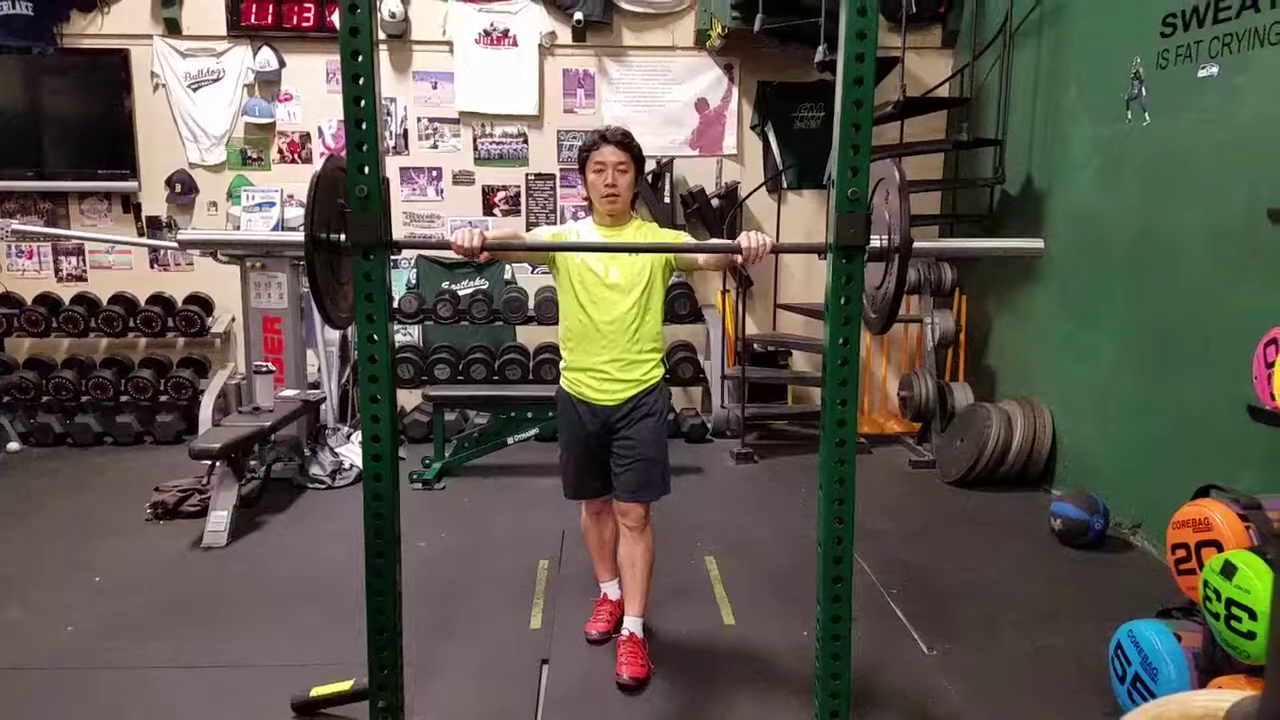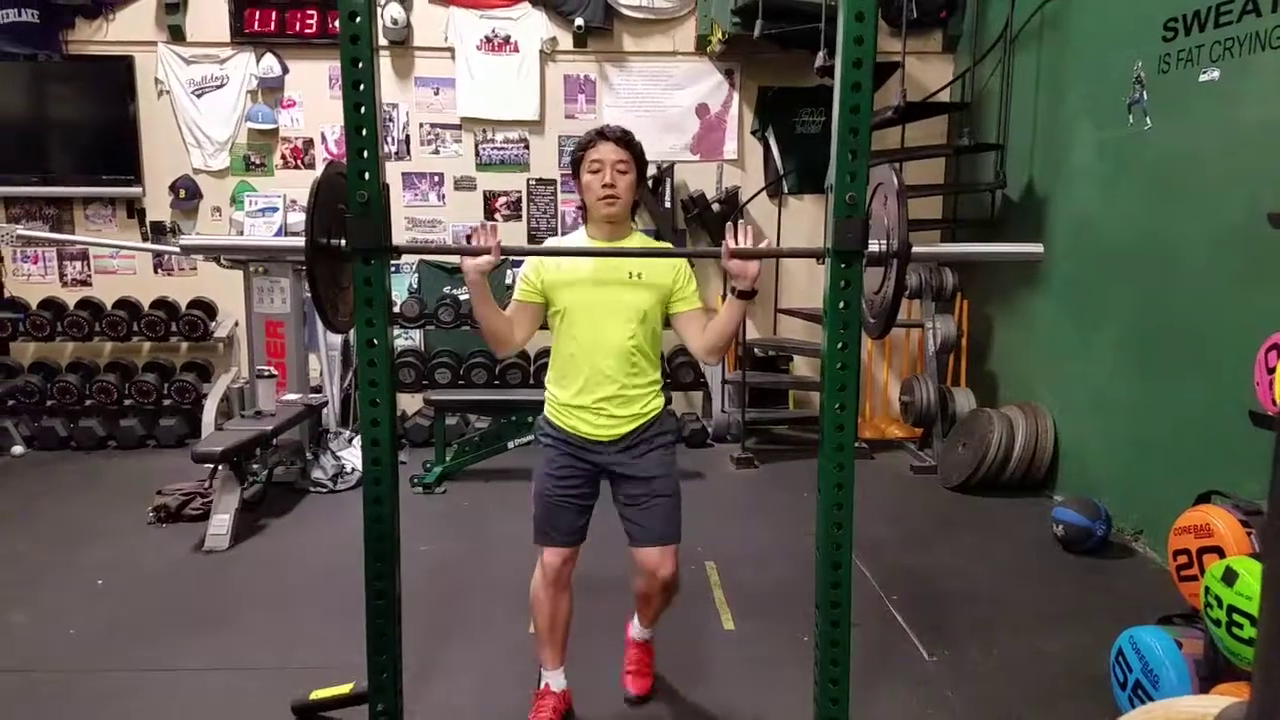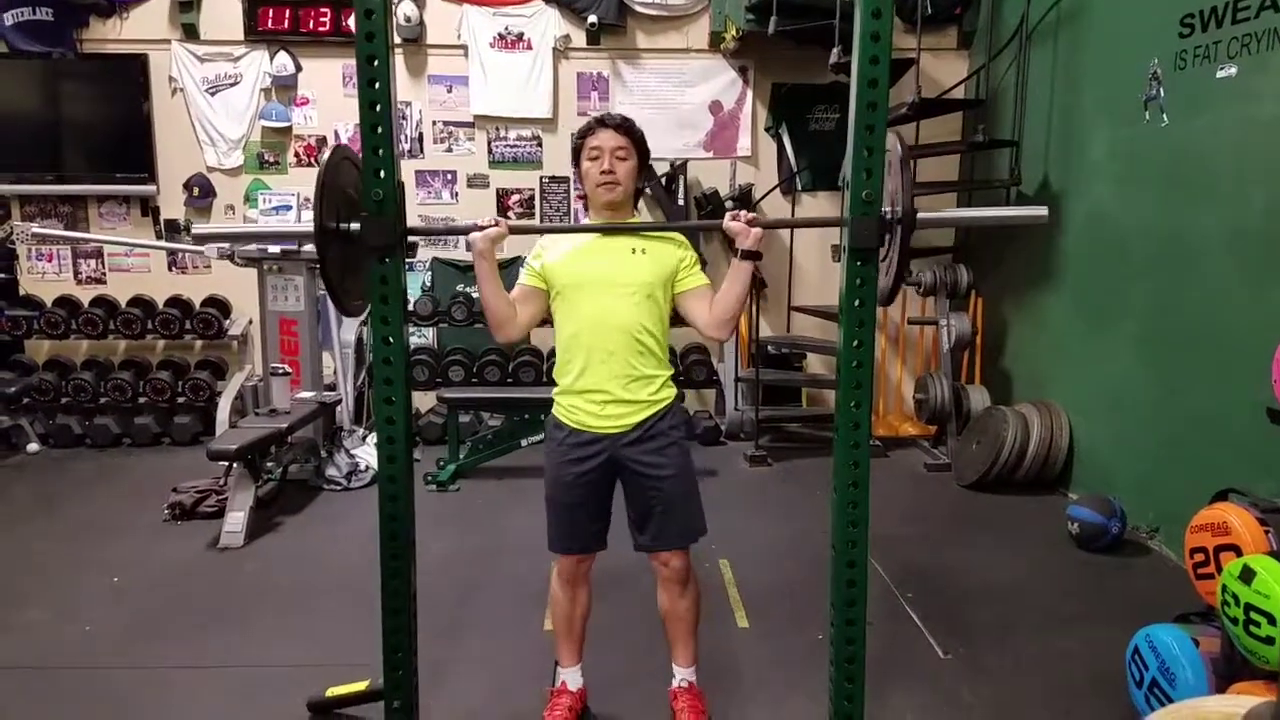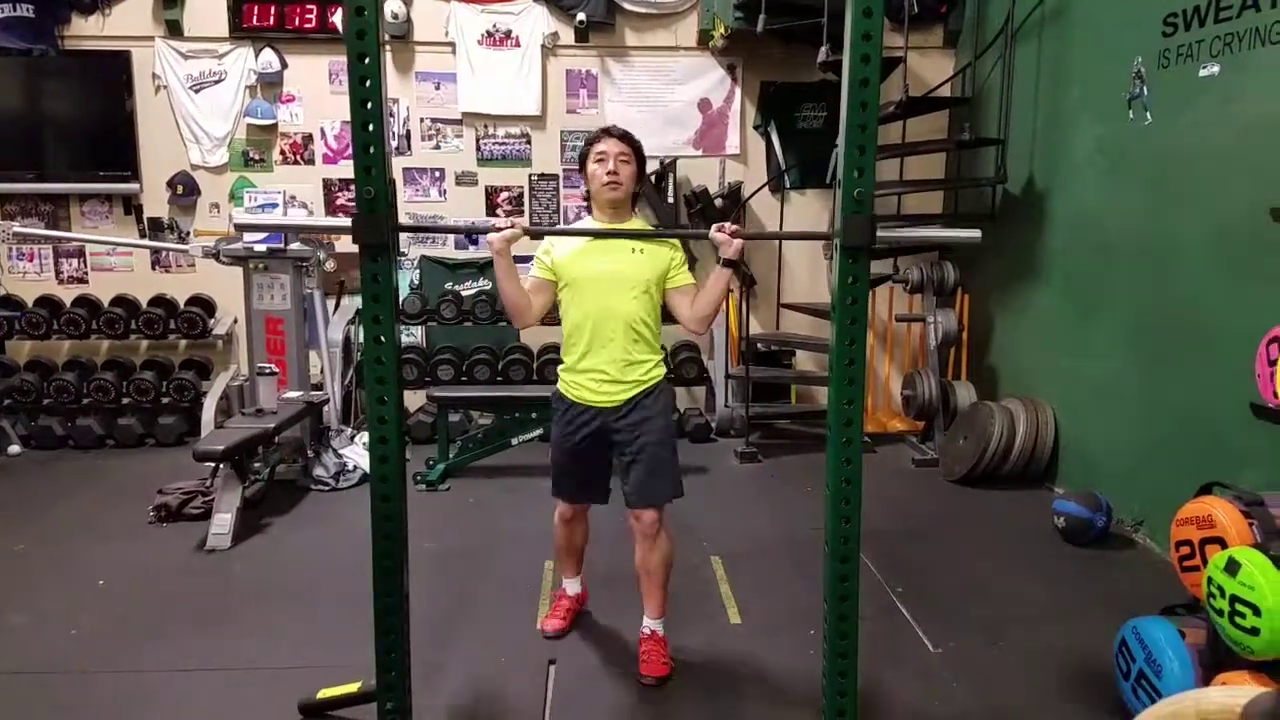
dt=1s
person 1, frame 1
left shoulder: (659, 238)
right shoulder: (562, 236)
left elbow: (708, 257)
right elbow: (514, 245)
left wrist: (742, 250)
right wrist: (480, 242)
left hip: (641, 397)
right hip: (579, 395)
left knee: (633, 513)
right knee: (594, 504)
left ankle: (633, 630)
right ankle: (608, 595)
person 1, frame 2
left shoulder: (667, 261)
right shoulder: (548, 258)
left elbow: (708, 349)
right elbow: (505, 342)
left wrist: (740, 290)
right wrist: (477, 282)
left hip: (643, 433)
right hip: (566, 433)
left knee: (660, 568)
right knee: (553, 564)
left ankle: (639, 634)
person 1, frame 3
left shoulder: (670, 246)
right shoulder: (551, 247)
left elbow: (718, 325)
right elbow: (507, 328)
left wrist: (745, 254)
right wrist: (484, 257)
left hip: (653, 424)
right hip: (575, 428)
left knee: (673, 562)
right knee: (571, 565)
person 1, frame 4
left shoulder: (663, 244)
right shoulder: (558, 243)
left elbow: (696, 320)
right elbow: (523, 315)
left wrist: (725, 262)
right wrist: (502, 257)
left hip: (643, 398)
right hip: (576, 399)
left knee: (649, 519)
right knee: (570, 510)
left ankle: (652, 632)
right ankle: (571, 590)
